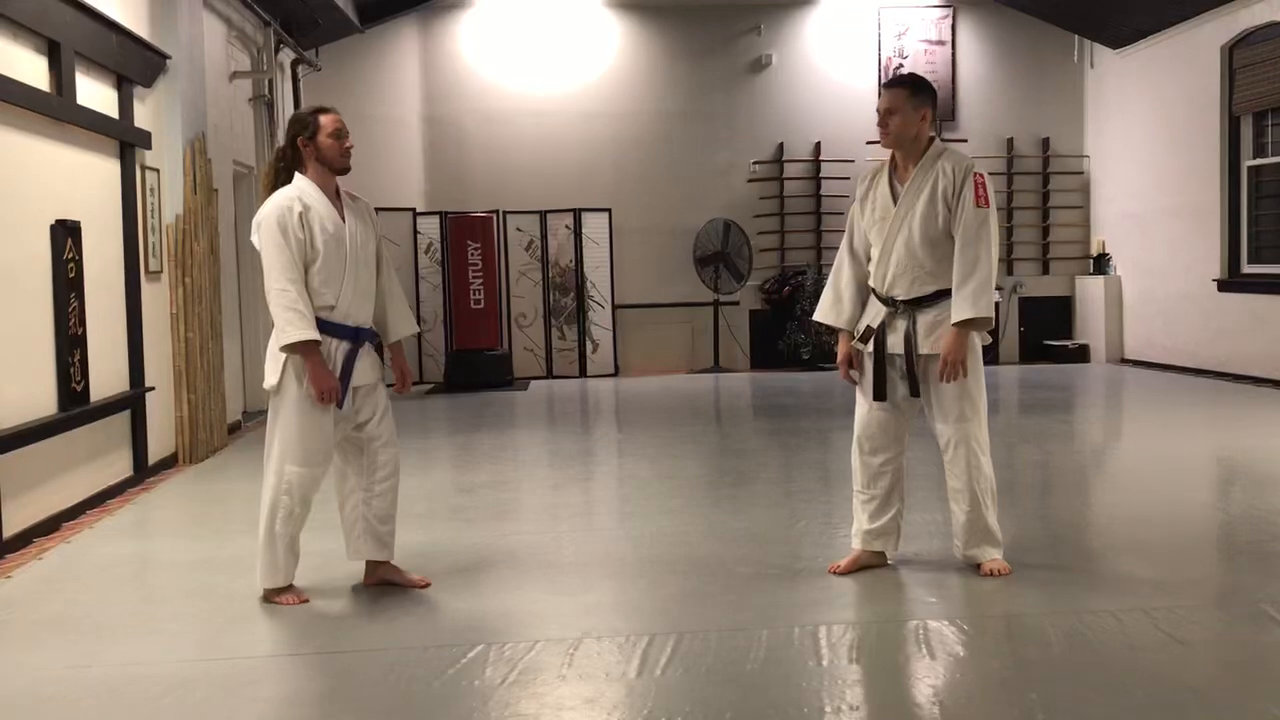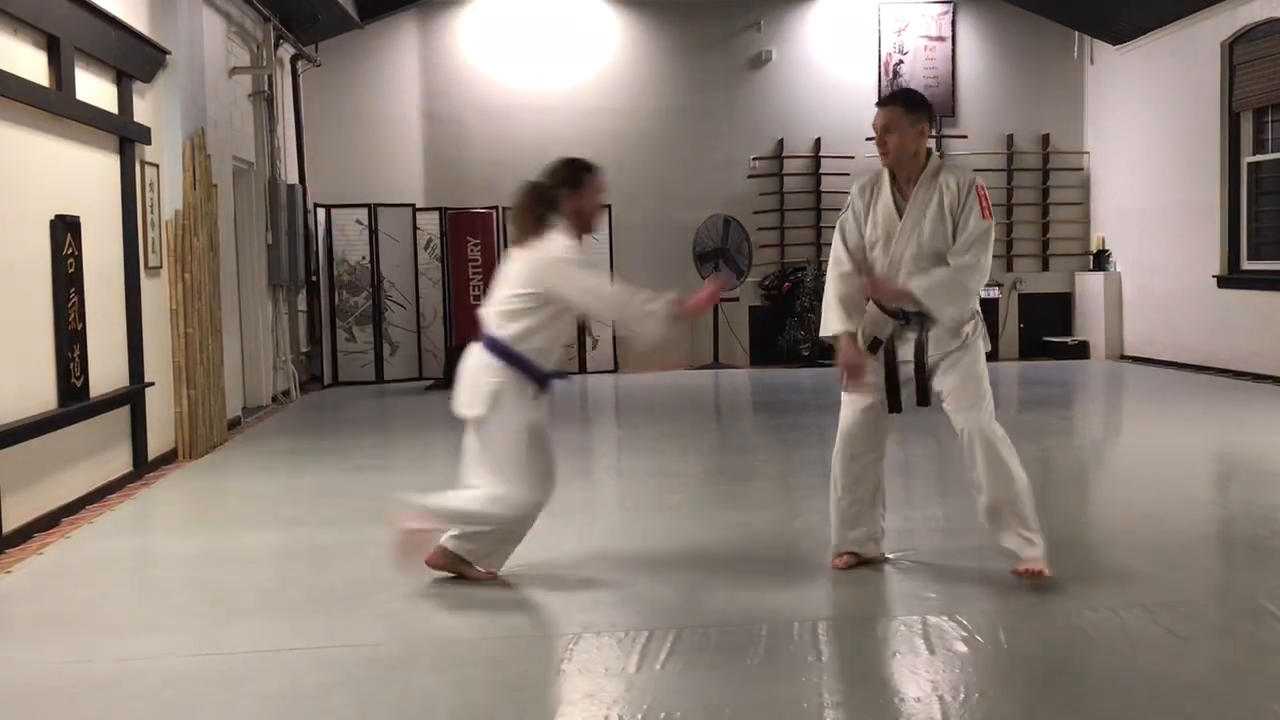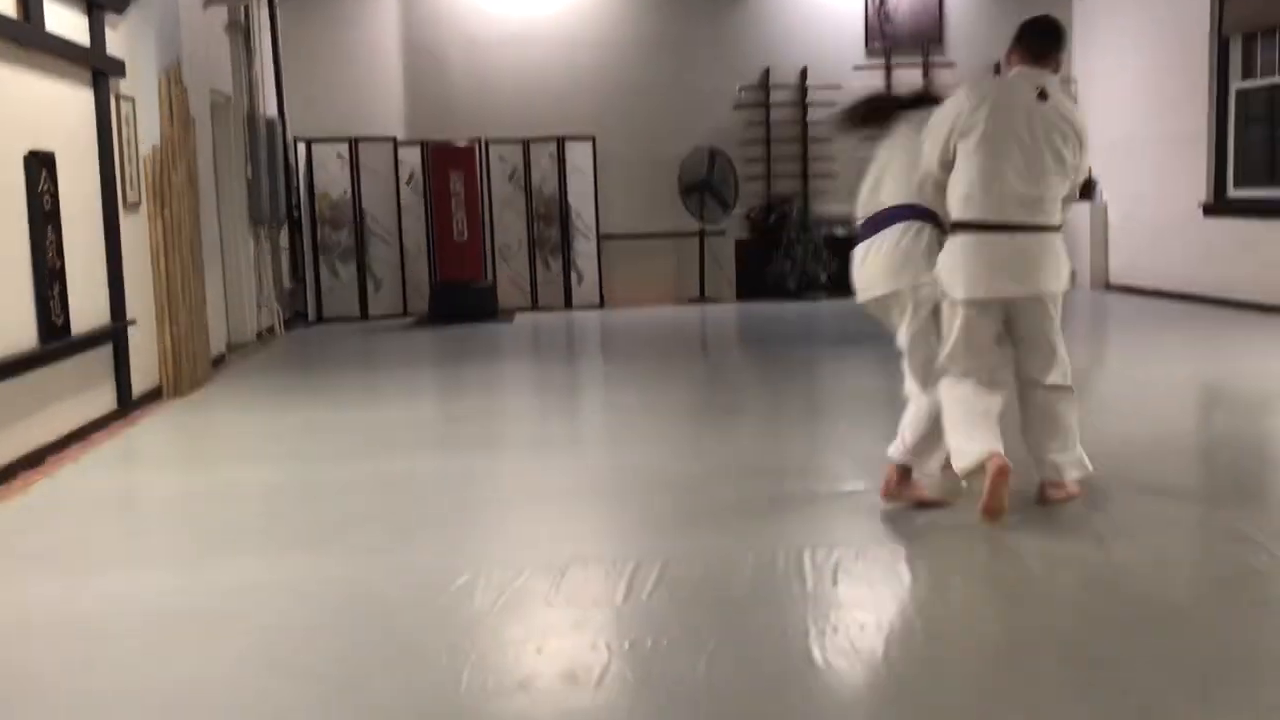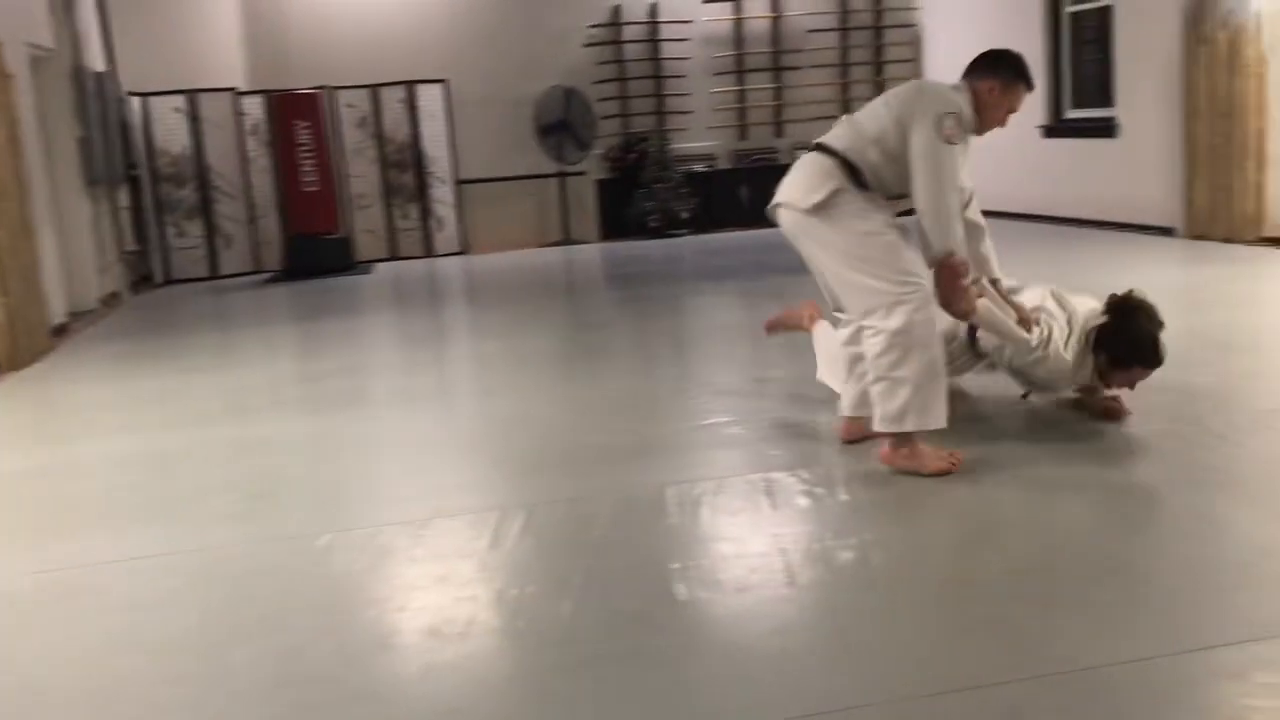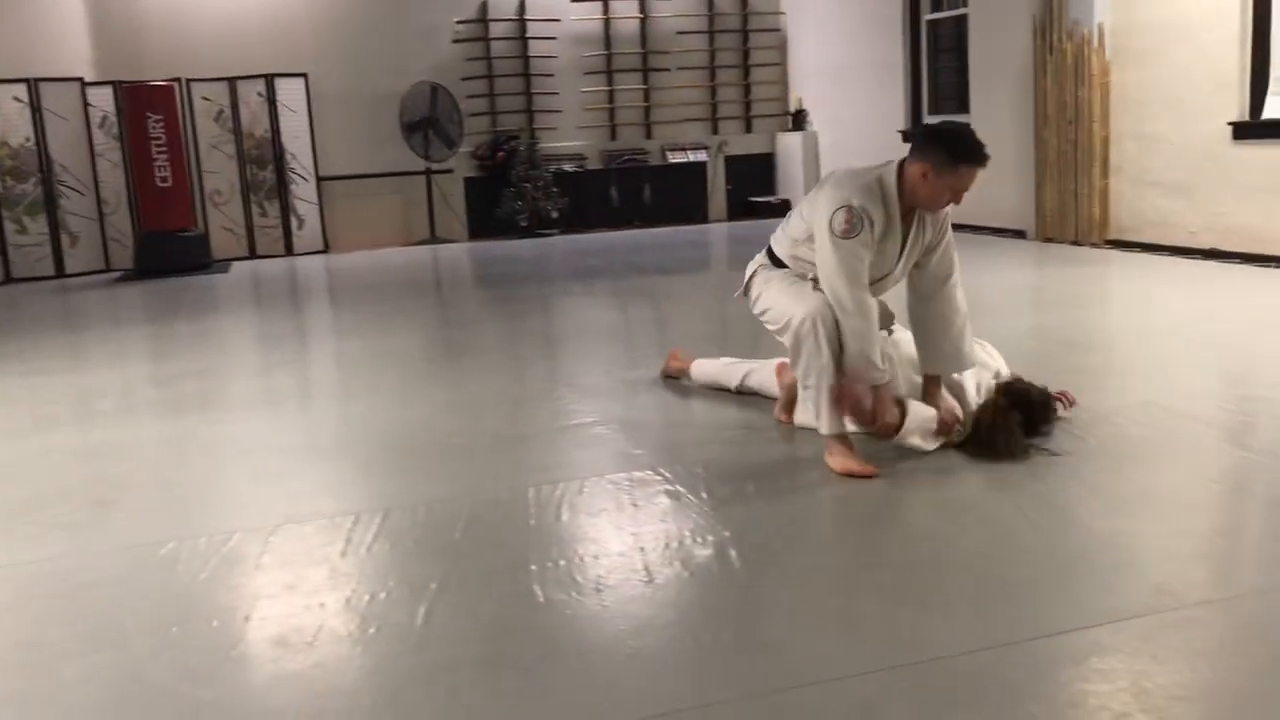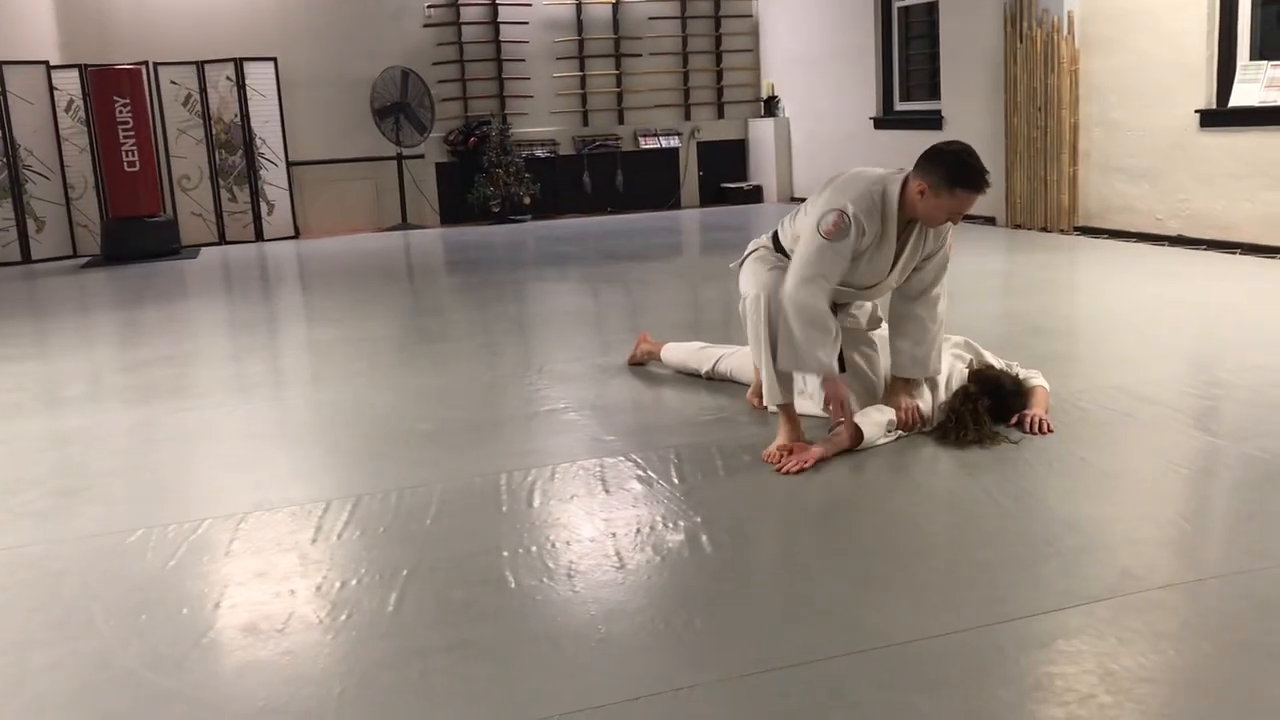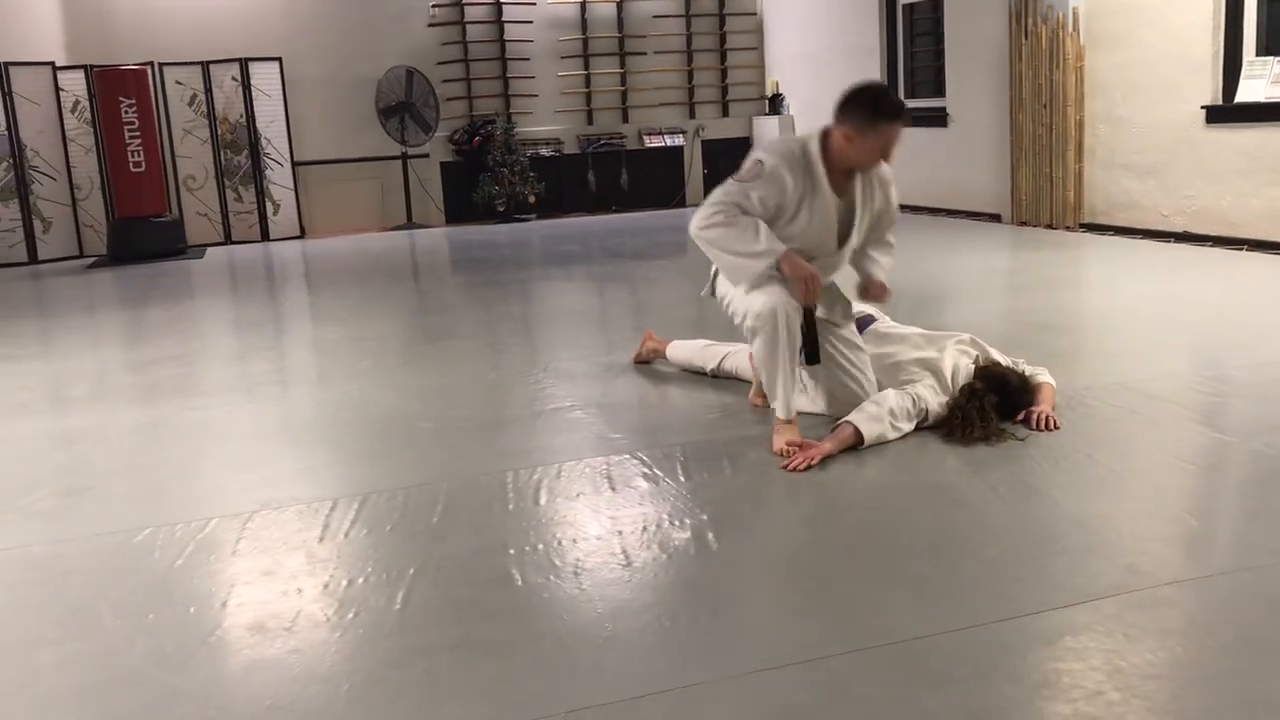
dt=0.7s
person 1, frame 1
left shoulder: (359, 209)
right shoulder: (285, 207)
left elbow: (383, 283)
right elbow: (285, 292)
left wrist: (396, 348)
right wrist: (315, 362)
left hip: (359, 355)
right hip: (309, 354)
left knee: (376, 460)
right knee: (296, 471)
left ankle: (378, 561)
right ankle: (275, 579)
person 1, frame 2
left shoulder: (545, 243)
right shoulder: (557, 255)
right elbow: (612, 302)
right wrist: (684, 307)
left hip: (511, 376)
right hip: (495, 380)
left knee: (533, 484)
right knee: (513, 492)
left ankle: (457, 552)
right ankle: (425, 521)
person 1, frame 3
left shoulder: (890, 148)
right shoulder: (929, 125)
left hip: (870, 258)
right hip: (906, 252)
left knee: (924, 368)
right knee: (937, 373)
right ankle: (900, 477)
person 1, frame 4
left shoulder: (1112, 326)
right shoulder: (1057, 353)
left elbow: (1091, 387)
left wrist: (1099, 397)
right hip: (961, 319)
right ankle: (812, 317)
person 1, frame 5
left shoulder: (985, 359)
right shoulder: (954, 423)
right elbow: (887, 419)
left wrist: (1038, 400)
left knee: (766, 376)
left ankle: (685, 365)
person 1, frame 6
left shoulder: (970, 354)
right shoulder: (930, 403)
left elbow: (1030, 378)
right elbow: (879, 419)
left wrist: (1037, 408)
right wrist: (825, 448)
right hip: (817, 369)
right knee: (734, 364)
right ankle: (652, 349)
person 1, frame 7
left shoulder: (975, 349)
right shoulder: (935, 398)
left elbow: (1037, 374)
right elbow: (884, 410)
left wrist: (1042, 404)
right wrist: (829, 445)
right knee: (736, 363)
right ankle: (658, 346)
person 2, frame 1
left shoulder: (959, 173)
right shoulder: (872, 183)
left elbow: (974, 256)
right elbow: (853, 258)
left wrist: (960, 330)
right wrist: (845, 332)
left hip: (940, 324)
right hip: (881, 325)
left knee: (962, 440)
right knee: (873, 438)
left ankle: (983, 548)
right ankle: (872, 543)
person 2, frame 2
left shoulder: (961, 188)
right shoulder: (865, 192)
left elbow: (971, 269)
right elbow: (843, 268)
left wrist: (903, 290)
right wrist: (846, 338)
left hip: (949, 331)
right hip: (882, 331)
left knee: (980, 433)
right knee: (855, 436)
left ankle: (1026, 546)
right ankle: (859, 542)
person 2, frame 3
left shoulder: (972, 98)
right shoulder: (1069, 118)
left elbow: (933, 167)
left hip: (973, 257)
right hip: (1039, 256)
left knee: (965, 376)
right knee: (1045, 373)
left ankle: (987, 456)
right ankle: (1056, 475)
person 2, frame 4
left shoulder: (935, 108)
right shoulder: (945, 105)
left elbow: (963, 212)
right elbow: (934, 195)
left wrist: (998, 291)
right wrist: (950, 265)
left hip: (808, 193)
right hip: (824, 195)
left knee: (870, 305)
right knee: (903, 299)
left ankle: (861, 416)
right ankle: (902, 440)
person 2, frame 5
left shoulder: (934, 213)
right shoulder: (850, 200)
left elbow: (938, 295)
right elbow: (850, 301)
left wrist: (933, 386)
right wrist: (878, 385)
left hip: (850, 295)
right hip: (784, 279)
right knee: (817, 314)
left ankle: (800, 371)
right ankle: (836, 440)
person 2, frame 6
left shoulder: (935, 224)
right shoulder: (852, 202)
left elbow: (920, 302)
right elbow: (803, 291)
left wrist: (901, 384)
right wrist: (827, 375)
left hip: (842, 292)
right hip: (784, 267)
right knee: (766, 292)
left ankle: (774, 362)
right ankle: (788, 422)
person 2, frame 7
left shoulder: (878, 179)
right shoulder: (781, 165)
left elbow: (878, 237)
right elbow: (709, 222)
left wrist: (873, 274)
right wrist: (783, 257)
left hip: (814, 287)
right hip: (756, 275)
left knee: (857, 396)
right knee: (776, 311)
left ankle: (777, 368)
right ankle: (785, 420)
